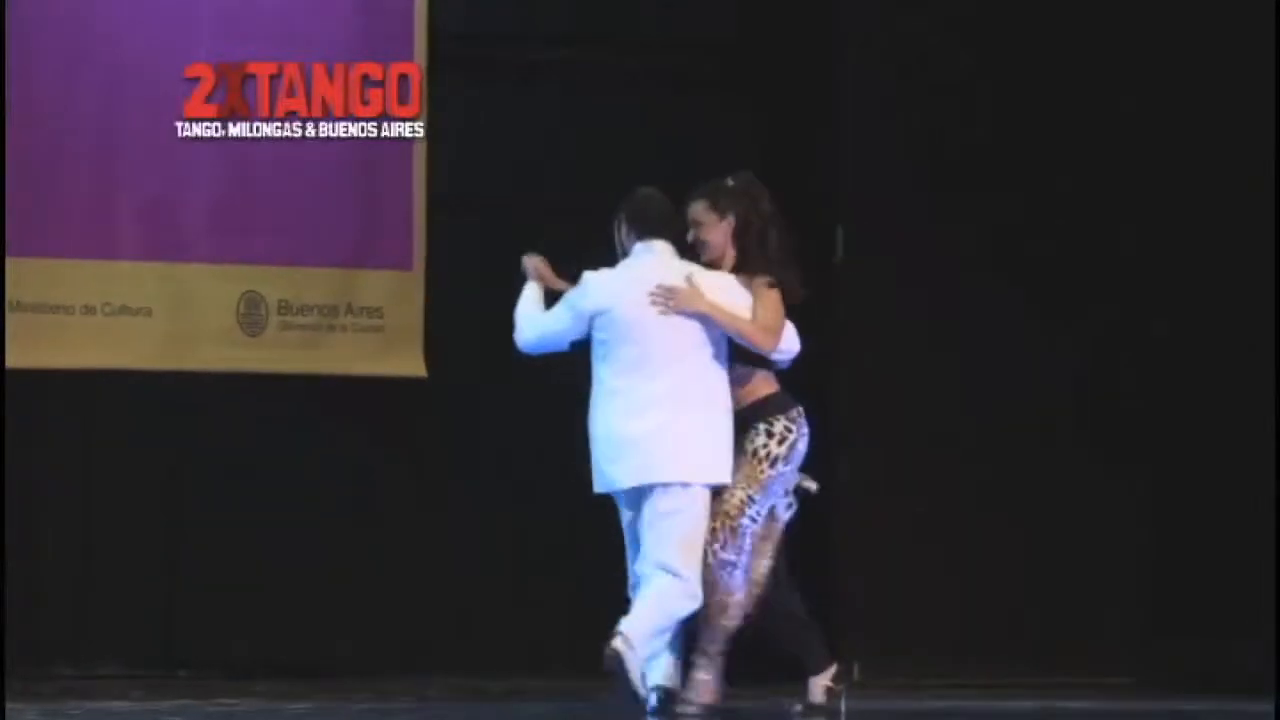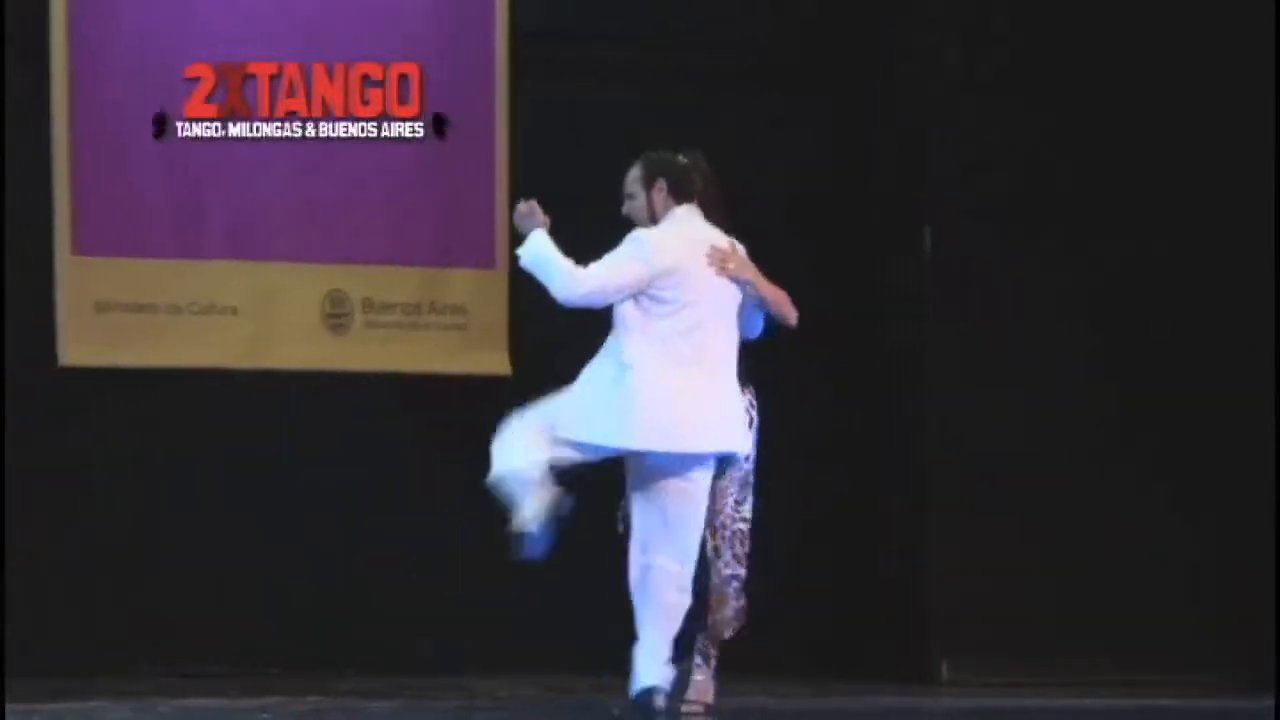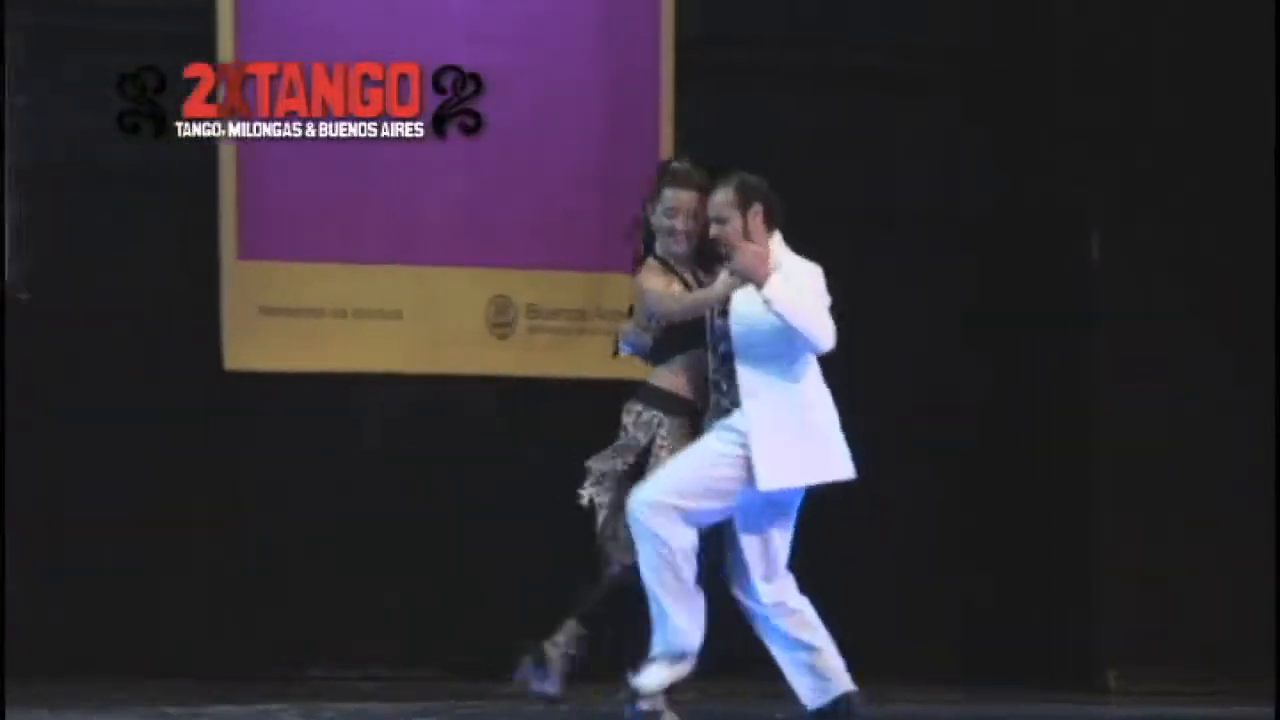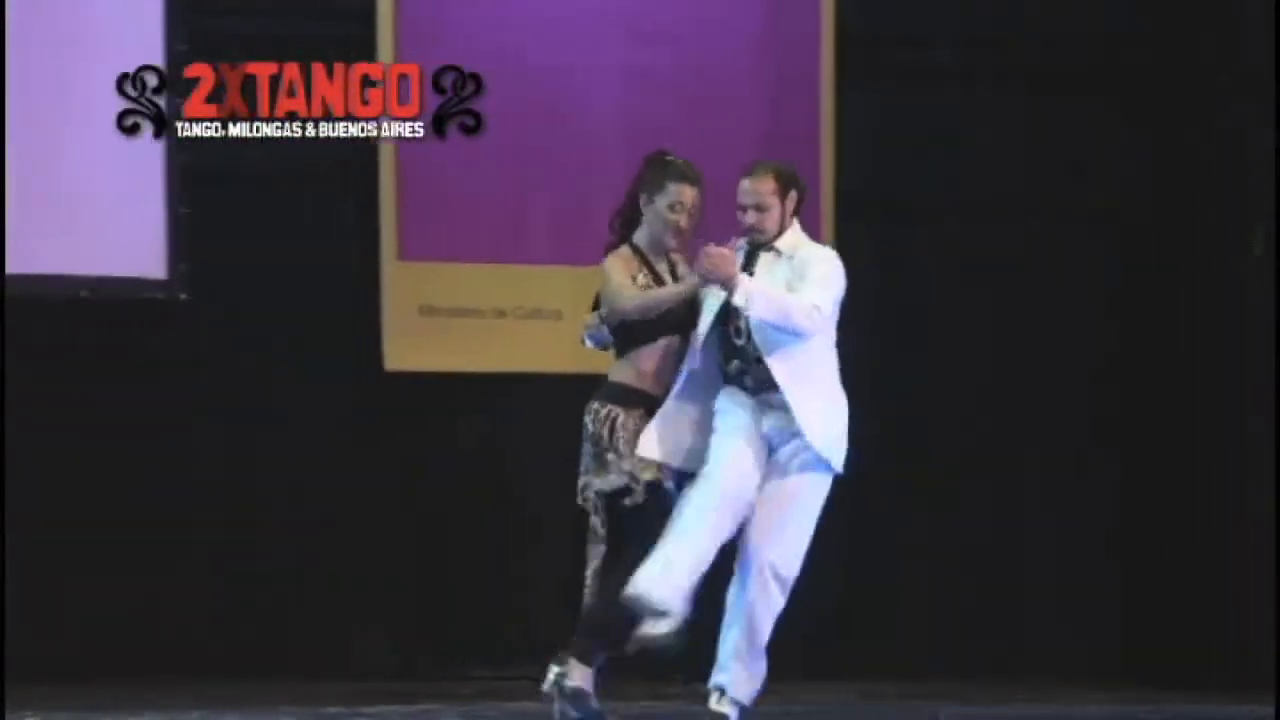
dt=0.5s
person 1, frame 1
left shoulder: (760, 287)
right shoulder: (701, 284)
left elbow: (766, 341)
left wrist: (704, 308)
left hip: (770, 426)
right hip: (735, 430)
left knee: (726, 538)
right knee: (754, 558)
left ankle: (707, 672)
right ankle: (819, 672)
person 1, frame 2
left shoulder: (723, 256)
left elbow: (787, 315)
left wrist: (747, 277)
left knee: (720, 541)
left ankle: (703, 670)
right ankle: (690, 661)
person 1, frame 3
left shoulder: (696, 269)
right shoulder: (652, 279)
right elbow: (683, 308)
right wrist: (735, 281)
left hip: (683, 421)
right hip: (660, 422)
left knee: (640, 547)
left ankle: (563, 645)
person 1, frame 4
left shoulder: (680, 265)
right shoulder: (618, 265)
right elbow: (634, 306)
right wrist: (696, 283)
left hip: (661, 418)
right hip: (624, 415)
left knee: (633, 549)
right knee: (644, 543)
left ankle: (578, 669)
right ankle: (579, 666)
person 2, frame 1
left shoulder: (599, 288)
right shoulder: (717, 286)
left elbow: (530, 338)
right elbow: (785, 347)
left wrist: (535, 285)
left hip: (621, 451)
right hip: (685, 449)
left knee: (648, 574)
right knee: (673, 577)
right ankle: (631, 645)
person 2, frame 2
left shoulder: (653, 244)
right shoulder: (731, 253)
left elbow: (577, 288)
right elbow: (749, 325)
left wrist: (534, 236)
left hip: (631, 408)
right hip: (700, 423)
left knee: (519, 436)
right knee: (665, 562)
left ankle: (534, 502)
person 2, frame 3
left shoulder: (797, 272)
right shoulder: (732, 281)
left elbow: (821, 336)
left wrist: (767, 282)
left hip: (769, 436)
right hip: (748, 434)
left knee: (650, 504)
right knee: (761, 584)
left ankle: (677, 644)
person 2, frame 4
left shoulder: (820, 264)
right shoulder: (728, 259)
left elbow: (802, 318)
left wrist: (736, 284)
left hip: (801, 426)
right hip: (736, 411)
left knee: (766, 562)
right knee: (724, 489)
